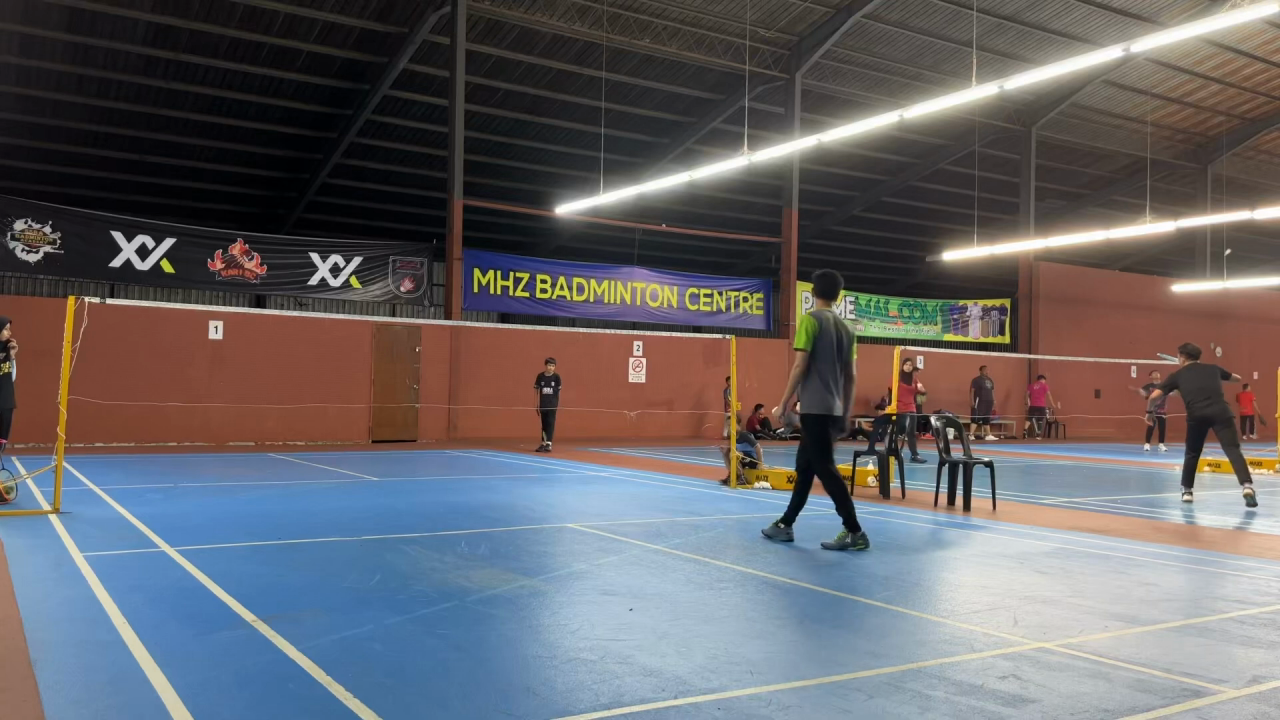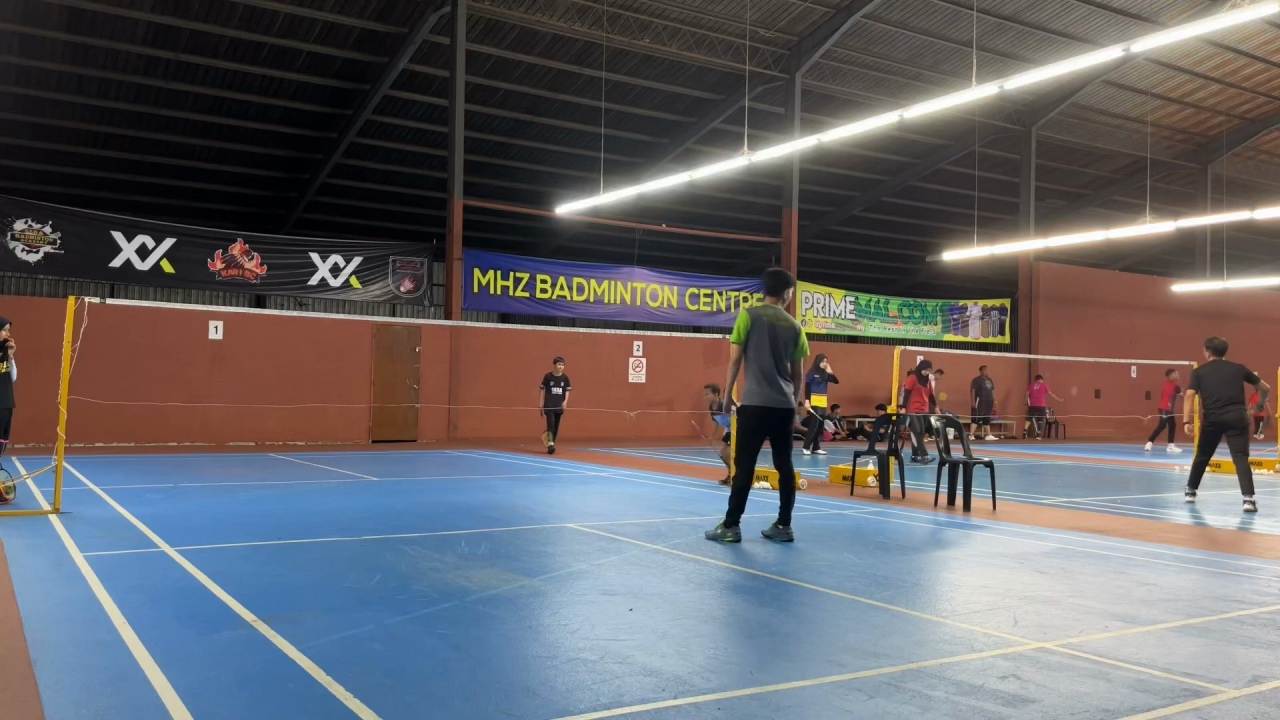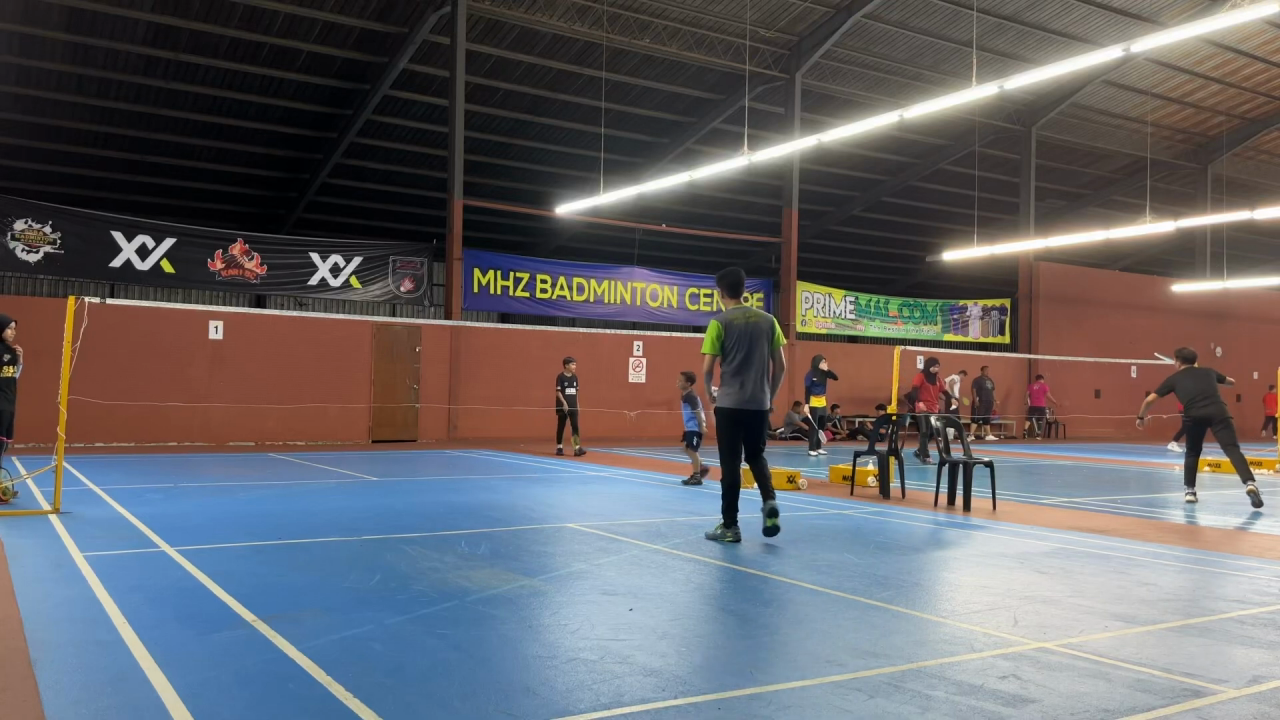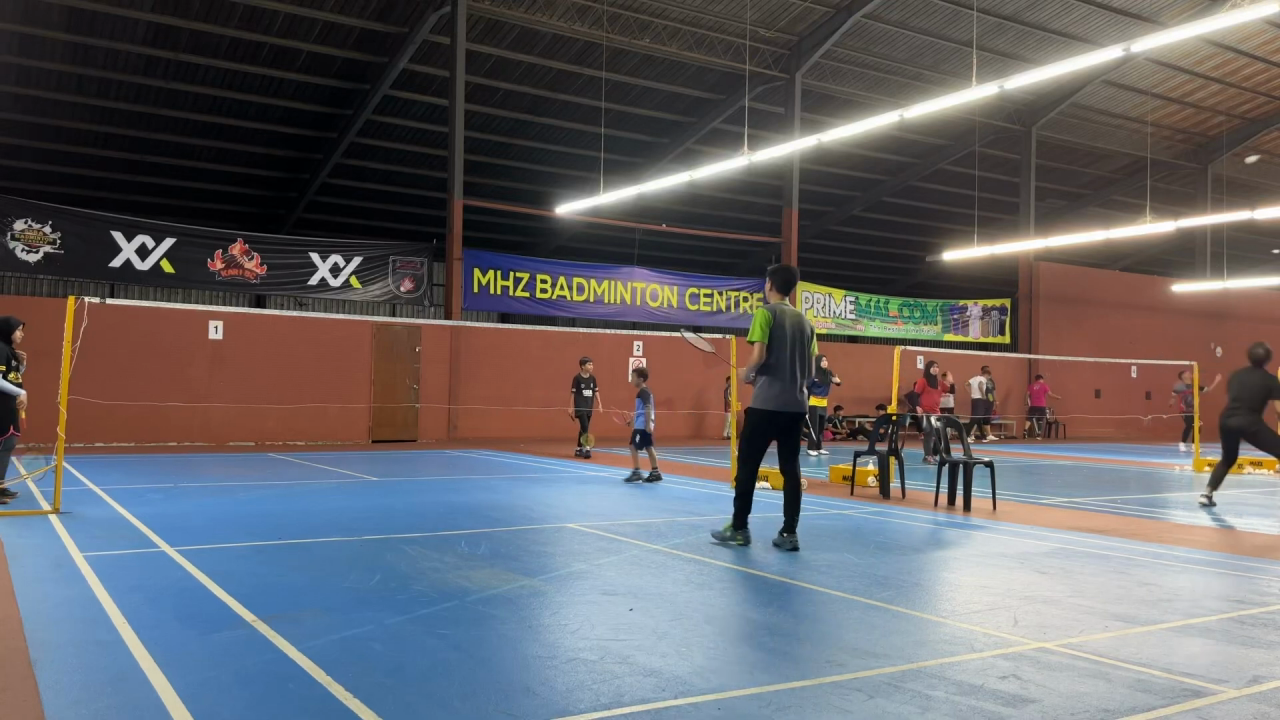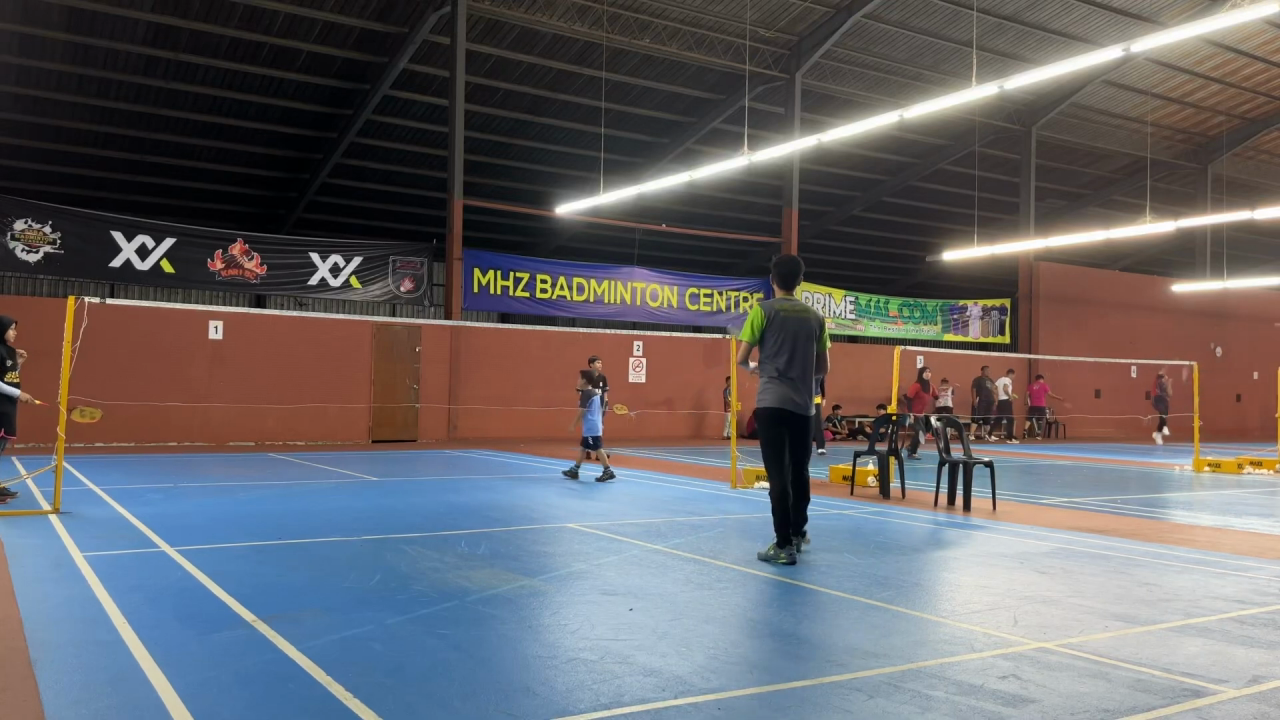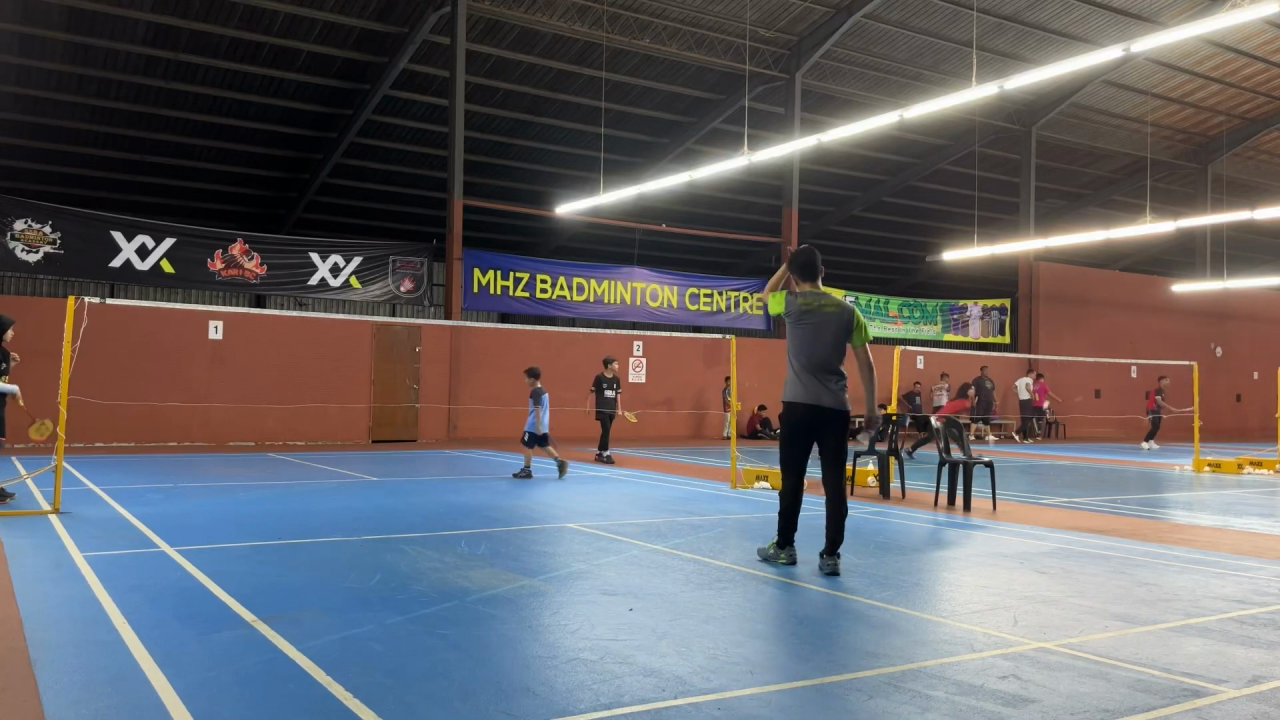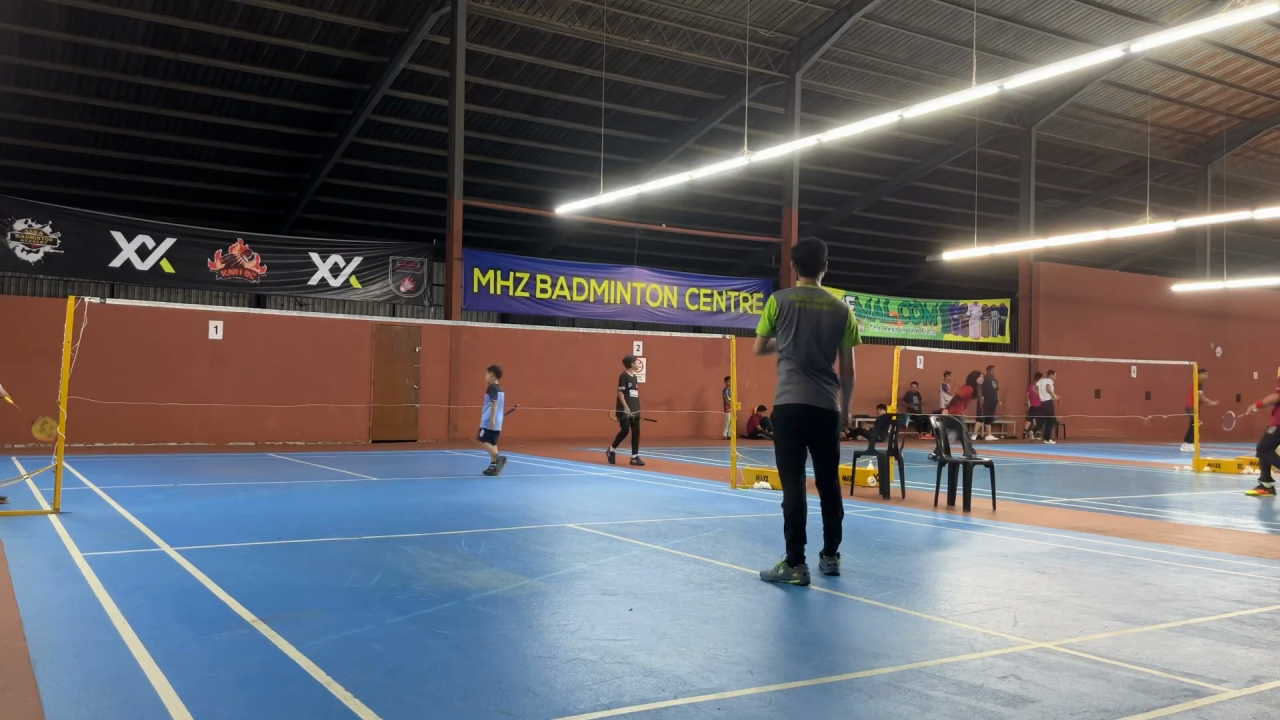
dt=0.7s
person 1, frame 1
left shoulder: (811, 320)
right shoulder: (845, 328)
left elbow: (800, 366)
right elbow: (850, 375)
left wrist: (784, 403)
right wrist: (844, 412)
left hip: (815, 409)
right hip: (832, 409)
left knee: (825, 469)
right knee: (805, 467)
left ankle: (854, 532)
right ankle: (785, 524)
person 1, frame 2
left shoulder: (749, 316)
right shoulder: (795, 326)
left elbow: (734, 360)
right elbow: (798, 373)
left wrist: (727, 393)
right wrist: (796, 402)
left hip: (755, 403)
right hip: (784, 405)
left knee: (745, 465)
right knee: (784, 466)
left ankle: (731, 525)
right ankle: (783, 525)
person 1, frame 3
left shoulder: (719, 322)
right shoulder: (767, 320)
left elbow: (707, 369)
right elbow: (780, 366)
left wrist: (711, 391)
left hip: (730, 404)
right hip: (759, 404)
left knee: (730, 465)
right knee: (757, 458)
left ankle: (730, 526)
right ankle: (769, 502)
person 1, frame 4
left shoulder: (765, 313)
right shoulder: (805, 322)
left elbow: (757, 358)
right elbow: (809, 372)
left wrist: (746, 375)
left hip: (766, 404)
right hip: (797, 406)
left knee: (747, 466)
right knee: (791, 469)
left ankle: (738, 526)
right ankle: (789, 533)
person 1, frame 5
left shoulder: (763, 311)
right shoulder: (815, 317)
left elbow: (742, 358)
right elbow: (823, 368)
left wrist: (756, 366)
left hip: (772, 404)
right hip: (804, 406)
left knee: (779, 475)
right knee: (800, 472)
left ankle: (784, 545)
right ankle: (798, 533)
person 1, frame 6
left shoulder: (791, 303)
right shoulder: (847, 311)
left elbow: (768, 293)
right elbow: (865, 363)
left wrist: (790, 263)
right wrist: (871, 407)
left hip: (799, 404)
right hip: (836, 407)
left knee: (792, 478)
right knee: (834, 482)
left ankle: (784, 546)
right ankle: (830, 555)
person 1, frame 7
left shoulder: (780, 301)
right shoulder: (841, 309)
left elbow: (759, 348)
right elbow: (847, 368)
right wrist: (845, 409)
left hip: (791, 404)
right hip: (827, 408)
left knee: (794, 484)
right knee: (829, 483)
left ankle: (795, 564)
right ankle: (830, 555)
